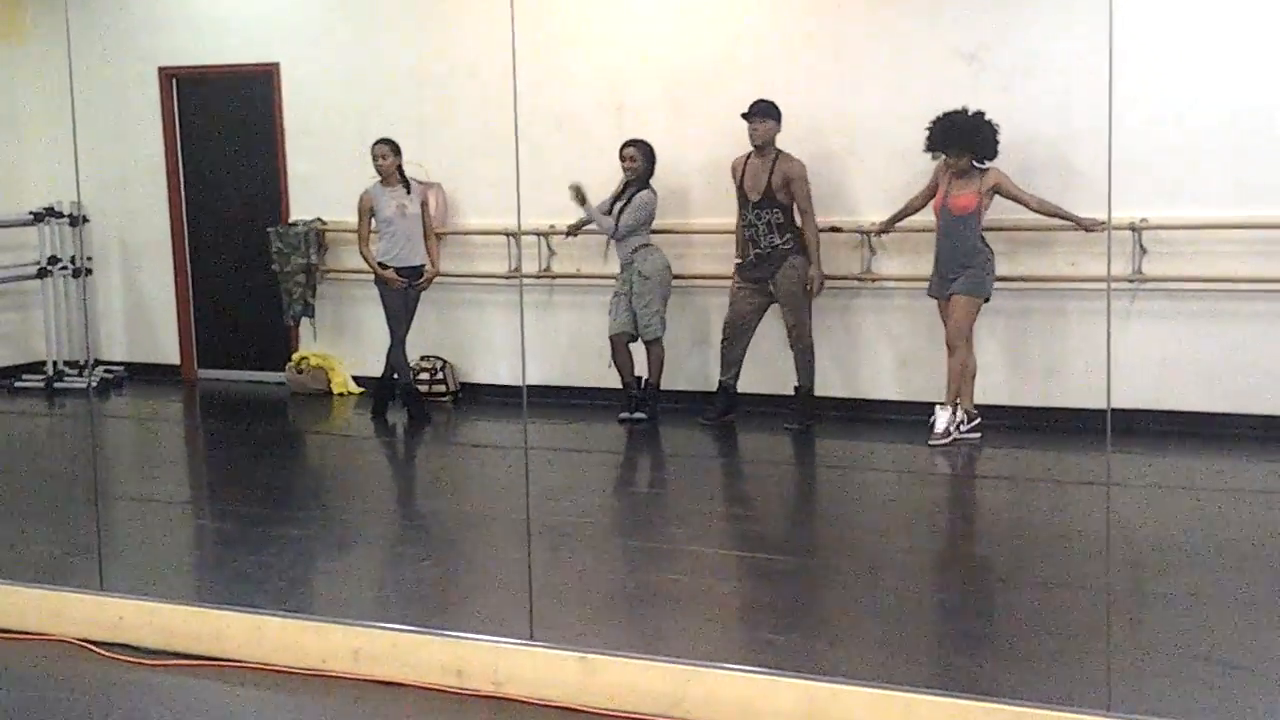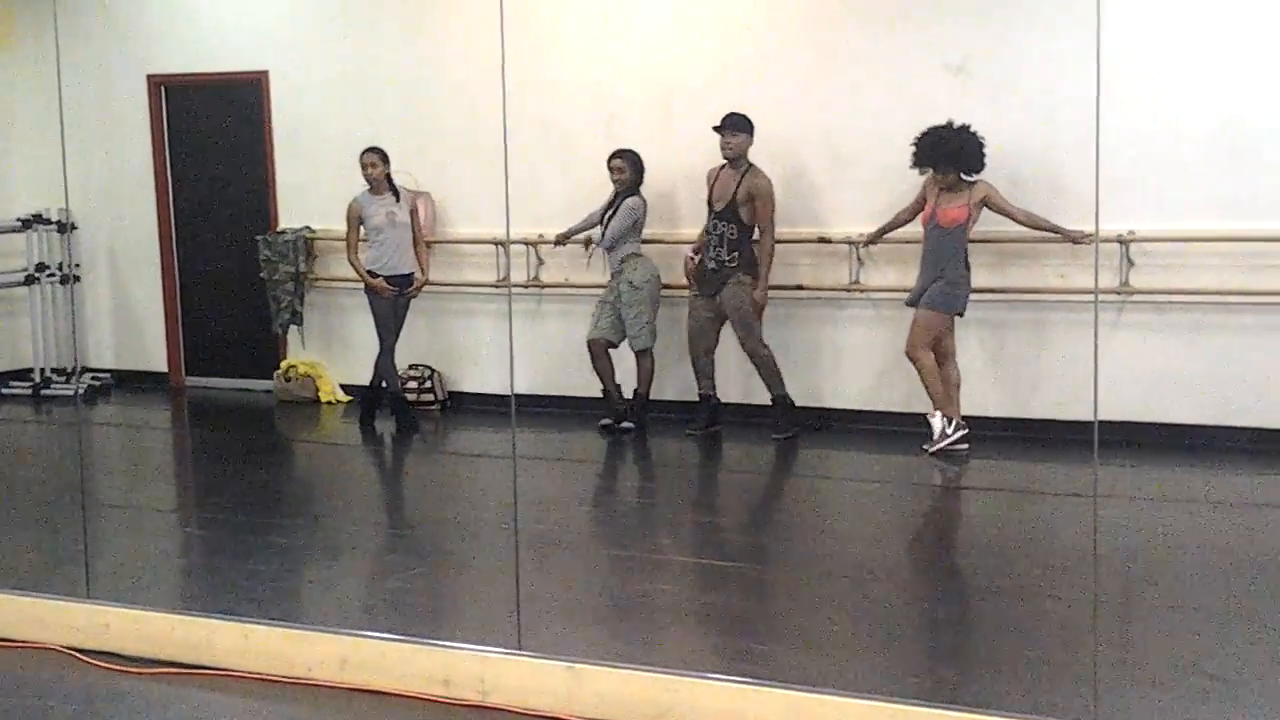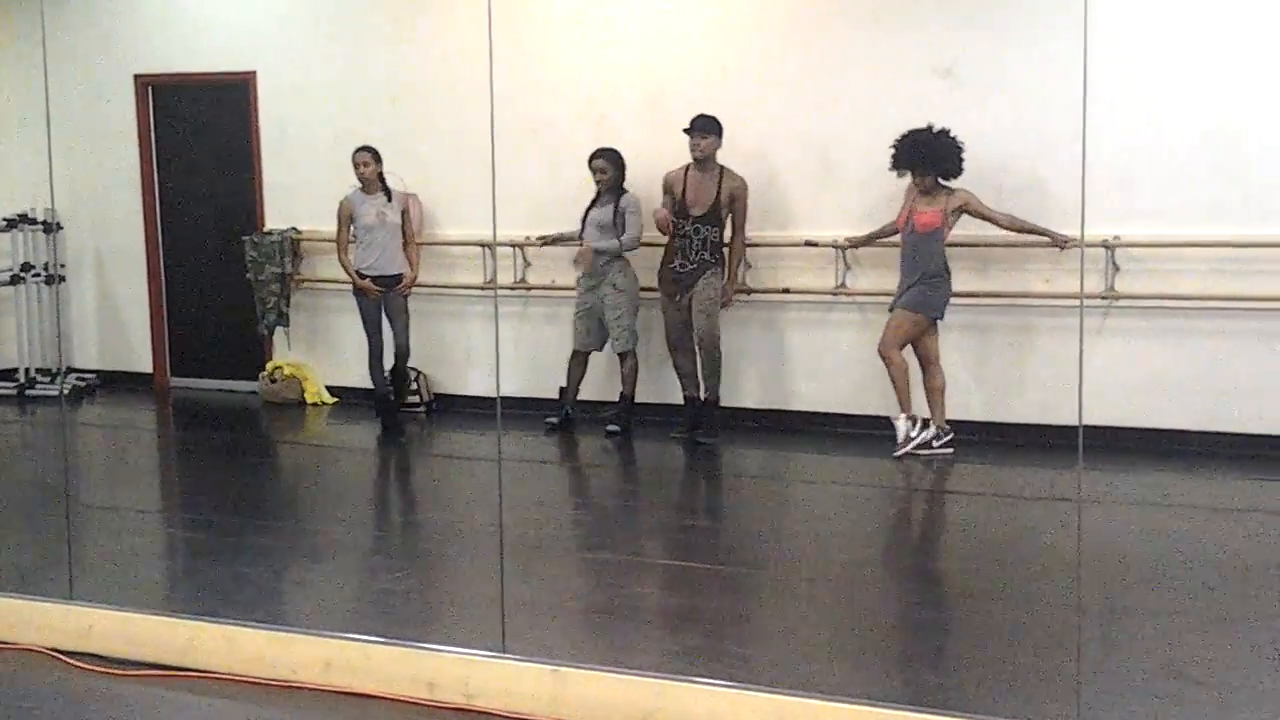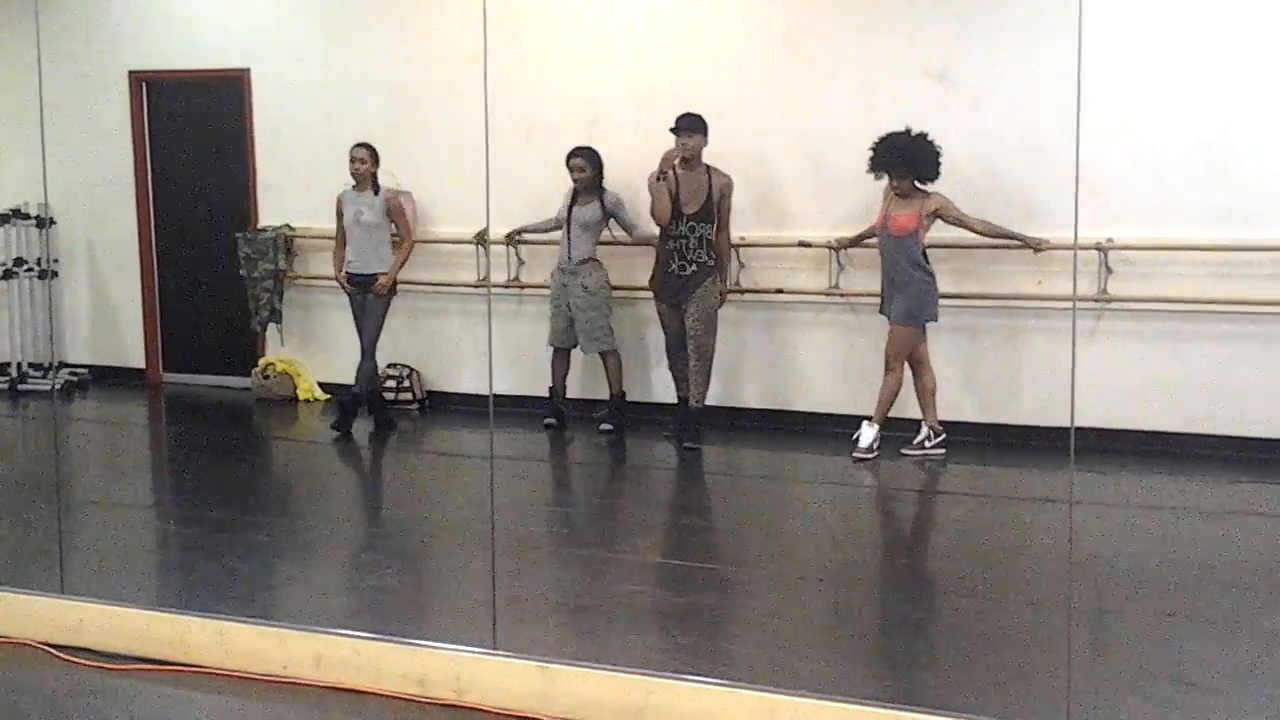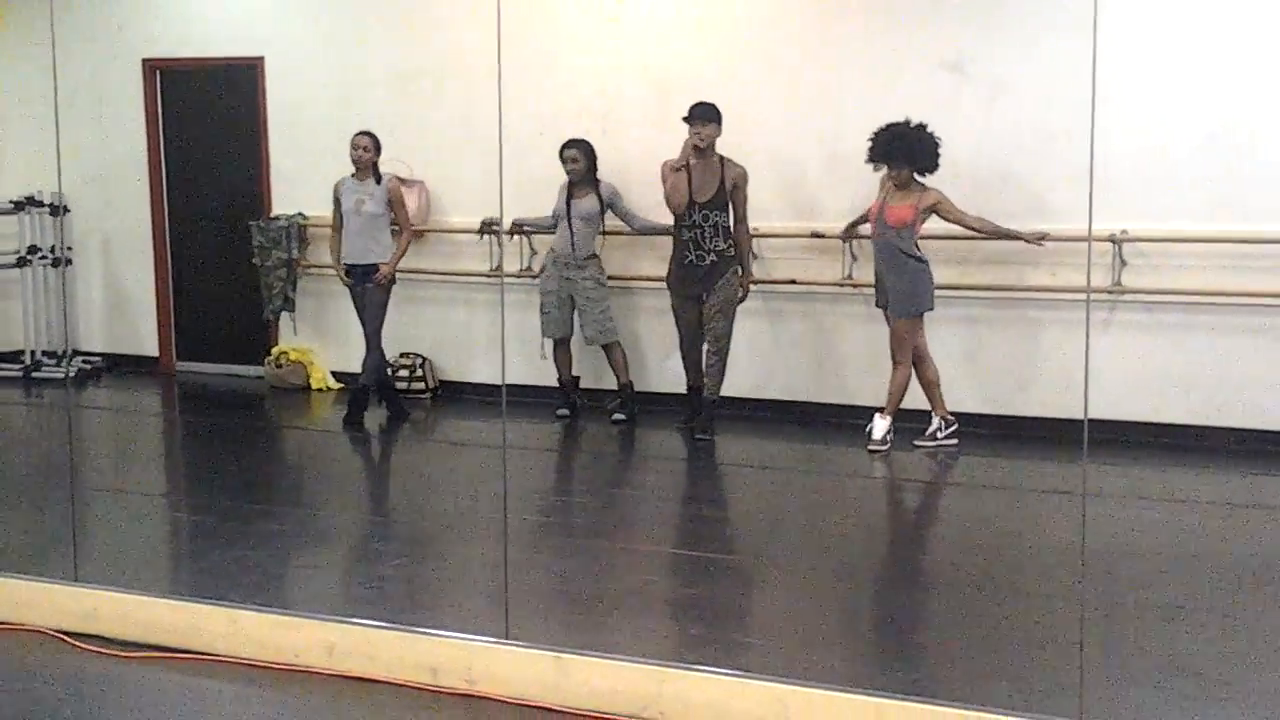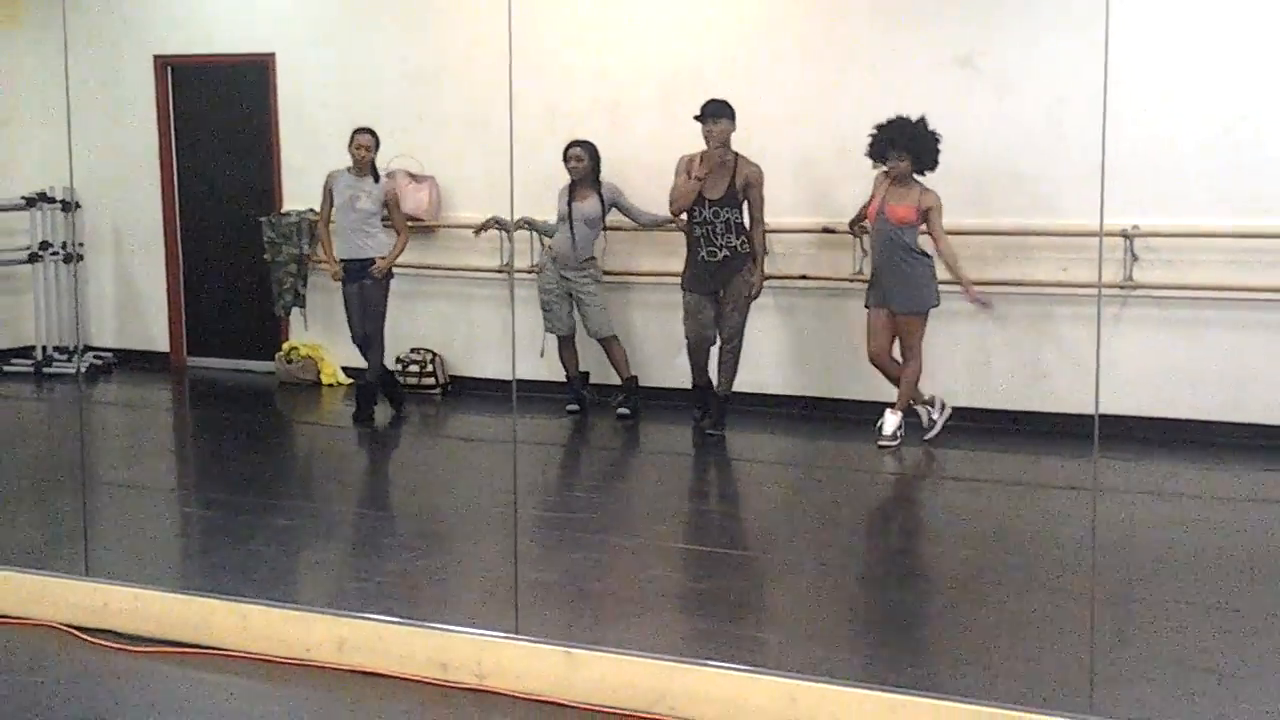
dt=0.4s
person 1, frame 1
left shoulder: (790, 167)
right shoulder: (739, 166)
left elbow: (807, 216)
left wrist: (815, 265)
right wrist: (738, 260)
left hip: (788, 260)
right hip: (753, 262)
left knee: (798, 332)
right knee: (733, 328)
left ankle: (804, 401)
right ankle: (726, 397)
person 1, frame 2
left shoulder: (758, 183)
right shoulder: (713, 175)
left elbow: (767, 236)
left wrist: (761, 285)
right wrist: (694, 252)
left hip: (736, 274)
right hip: (706, 272)
left knee: (752, 344)
right knee: (698, 343)
left ankle: (784, 408)
right ankle: (708, 408)
person 1, frame 3
left shoulder: (734, 184)
right shoulder: (673, 179)
left elbow: (738, 234)
right elbow: (666, 219)
left wrist: (732, 280)
right wrist: (660, 218)
left hip: (708, 270)
right hip: (672, 271)
left knee: (706, 337)
right knee: (678, 343)
left ankle: (712, 407)
right ankle: (693, 409)
person 1, frame 4
left shoulder: (721, 182)
right shoulder: (661, 176)
left elbow: (722, 232)
right elbow: (661, 219)
left wrist: (724, 278)
right wrist: (663, 175)
left hip: (703, 276)
right hip: (667, 274)
left knee: (700, 347)
right knee: (675, 347)
left ankle: (694, 420)
right ankle: (684, 408)
person 1, frame 5
left shoulder: (735, 172)
right shoulder: (672, 167)
left elbow: (740, 224)
right elbow: (677, 206)
left wrist: (746, 270)
right wrist: (683, 161)
left hip: (722, 267)
right hip: (684, 265)
left knee: (717, 340)
right knee: (689, 339)
left ankle: (708, 409)
right ankle: (695, 398)
person 1, frame 6
left shoulder: (749, 171)
right shoulder: (688, 164)
left elbow: (757, 223)
right elbow: (675, 208)
left wrist: (759, 269)
right wrist: (703, 171)
left hip: (737, 265)
right hip: (699, 263)
left knee: (730, 337)
right knee: (697, 335)
left ankle: (719, 405)
right ankle: (701, 389)
person 2, frame 1
left shoulder: (990, 178)
right shoulder: (942, 172)
left elbow: (1031, 201)
right elbow: (920, 200)
left wrist: (1077, 220)
right wrist: (890, 222)
left hip: (973, 268)
right hip: (945, 269)
left knee: (956, 342)
right knee: (959, 343)
left ankle: (946, 413)
right ankle: (966, 416)
person 2, frame 2
left shoulder: (979, 191)
right shoulder: (931, 186)
left elbow: (1018, 215)
right elbow: (909, 212)
left wrist: (1064, 232)
right wrist: (878, 233)
left hip: (950, 281)
right hip: (929, 279)
left knee: (916, 349)
right knee: (944, 355)
left ankle: (944, 420)
right ankle: (954, 425)
person 2, frame 3
left shoulder: (956, 199)
right shoulder: (912, 193)
left elbow: (1000, 219)
right elbow: (899, 225)
left wrist: (1049, 234)
right wrist: (864, 240)
left hip: (930, 286)
right hip: (911, 285)
left knee: (888, 348)
right knee: (929, 360)
left ankle: (909, 421)
right ankle: (939, 432)
person 2, frame 4
left shoulder: (932, 202)
right shoulder: (889, 194)
left elbow: (975, 225)
left wrist: (1023, 239)
right wrist: (853, 240)
left hip: (915, 291)
right hip: (894, 290)
left knee: (893, 363)
right knee: (918, 361)
left ankle: (872, 431)
right ankle: (932, 432)
person 2, frame 5
left shoulder: (928, 197)
right shoulder: (885, 184)
left elbow: (970, 222)
left wrist: (1019, 235)
right wrist: (853, 226)
left hip: (909, 281)
right hip: (887, 281)
left knee: (902, 357)
right knee: (918, 354)
left ankle: (884, 422)
right ankle: (943, 422)
person 2, frame 6
left shoulder: (926, 198)
right shoulder: (882, 182)
left elbow: (941, 244)
left wrist: (966, 285)
right wrist: (855, 222)
left hip: (912, 281)
right hip: (881, 281)
left knee: (910, 354)
right knee: (877, 354)
left ankle: (895, 416)
right ankle: (927, 405)
person 3, frame 1
left shoulder: (418, 191)
right shoulder: (370, 197)
left elbow: (429, 234)
right elbow: (363, 243)
left wrist: (434, 266)
right wrist: (379, 271)
left hip: (416, 271)
right hip: (389, 272)
left knee: (399, 336)
right knee: (398, 336)
left ankle: (383, 394)
right ankle: (412, 399)
person 3, frame 2
left shoulder: (407, 199)
right shoulder: (358, 205)
left elbow: (419, 241)
right elbow: (351, 252)
left wrist: (423, 274)
right wrist: (369, 280)
left hip: (405, 279)
right hip: (379, 281)
left knee: (388, 344)
right knee: (387, 344)
left ankle: (371, 400)
right ankle: (400, 407)
person 3, frame 3
left shoulder: (399, 200)
right shoulder: (349, 204)
left elbow: (410, 242)
right elbow: (342, 250)
left wrist: (413, 272)
right wrist: (357, 280)
left hip: (395, 280)
right hip: (367, 281)
left knee: (402, 344)
right knee: (376, 344)
left ankle: (397, 381)
right ankle: (386, 410)
person 3, frame 4
left shoulder: (387, 198)
right shoulder: (343, 200)
left elbow: (407, 241)
left wrist: (391, 275)
right wrist: (338, 272)
left hip: (379, 280)
right hip: (354, 280)
left knee: (368, 345)
right knee: (366, 346)
left ankle: (350, 408)
right ankle: (379, 411)
person 3, frame 5
left shoulder: (388, 187)
right shoulder: (341, 187)
left elbow: (406, 232)
right elbow: (336, 231)
left wrist: (391, 265)
right wrist: (337, 263)
left hip: (378, 271)
right hip: (353, 270)
left knee: (372, 336)
right knee: (371, 337)
left ankle: (358, 402)
right ankle: (392, 400)
person 3, frame 6
left shoulder: (384, 189)
right shoulder: (334, 180)
left elbow: (402, 233)
right elbow: (323, 224)
left wrist: (389, 260)
right wrist: (331, 261)
left hip: (374, 265)
right hip: (348, 266)
left knee: (374, 334)
right knee: (358, 335)
left ankle: (366, 398)
right ankle: (389, 384)
person 4, frame 1
left shoulder: (645, 196)
right shoulder: (626, 187)
left elbow: (614, 230)
right elbow: (609, 210)
left wrist: (586, 205)
right wrist: (580, 223)
left hip: (647, 265)
right hip: (628, 269)
left knee: (651, 336)
right knee: (617, 337)
left ankle: (650, 399)
right ankle: (632, 396)
person 4, frame 2
left shoulder: (633, 203)
right shoulder: (618, 198)
left elbow: (606, 240)
right elbow: (598, 216)
left wrist: (589, 238)
right wrist: (568, 233)
left hip: (636, 275)
right hip: (618, 278)
left knee: (641, 345)
right knee: (596, 342)
left ankle: (638, 408)
right ankle: (615, 404)
person 4, frame 3
left shoulder: (628, 200)
right shoulder: (598, 199)
left elbow: (632, 240)
left wrist: (594, 247)
right wrist: (558, 237)
left hip: (616, 277)
right hip: (590, 278)
left knee: (624, 345)
right knee: (580, 347)
left ankle: (625, 410)
right ankle: (567, 407)
person 4, frame 4
left shoulder: (608, 199)
right shoulder: (571, 195)
left elbow: (634, 231)
left wrist: (659, 237)
right wrist: (523, 229)
left hip: (588, 275)
right hip: (561, 275)
left knee: (603, 342)
right knee: (560, 342)
left ankle: (616, 406)
right ankle: (557, 403)
person 4, frame 5
left shoulder: (605, 190)
right shoulder: (564, 189)
left elbow: (634, 222)
left wrist: (668, 228)
right wrist: (523, 222)
left hip: (587, 270)
right hip: (554, 267)
left knee: (605, 334)
right knee: (560, 334)
left ankle: (626, 394)
right ankle: (568, 393)
person 4, frame 6
left shoulder: (608, 191)
right shoulder: (565, 192)
left elbow: (640, 217)
left wrist: (672, 219)
right wrist: (527, 222)
left hip: (585, 270)
right hip: (553, 266)
left knee: (603, 331)
right knee: (564, 332)
left ankle: (630, 389)
right ankle: (576, 389)
